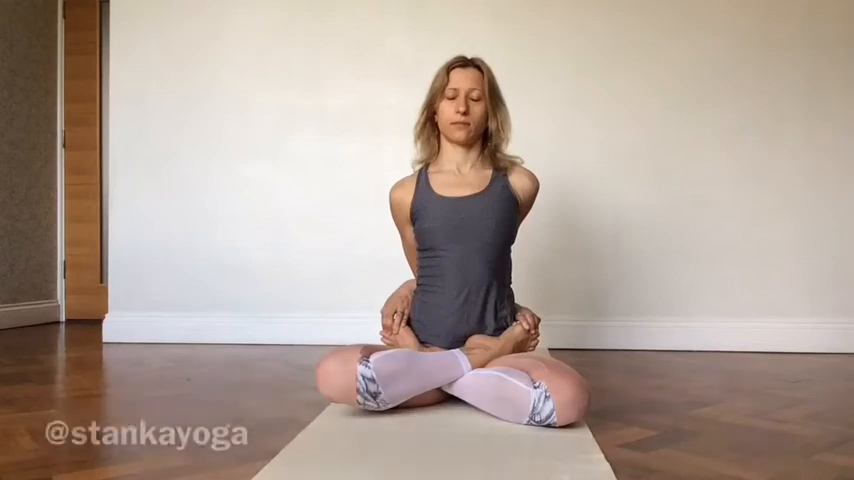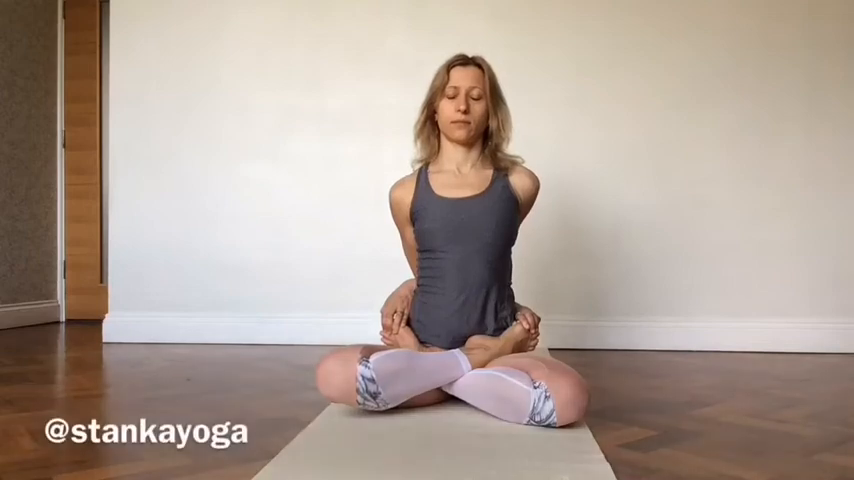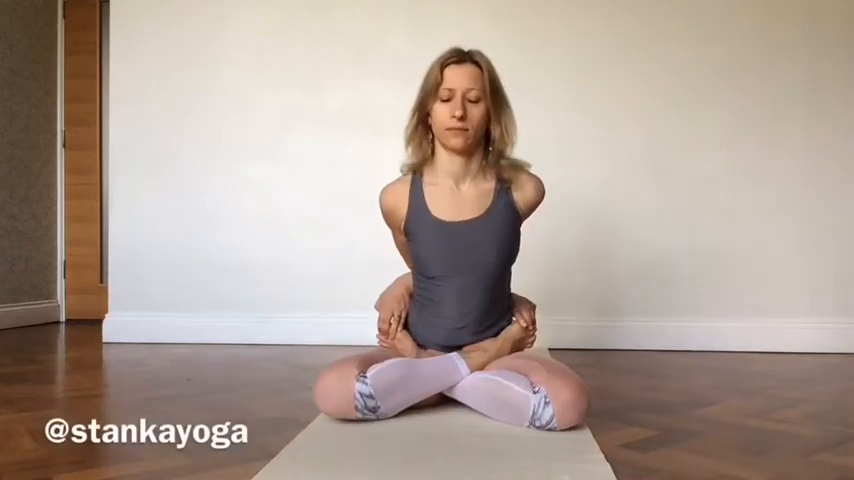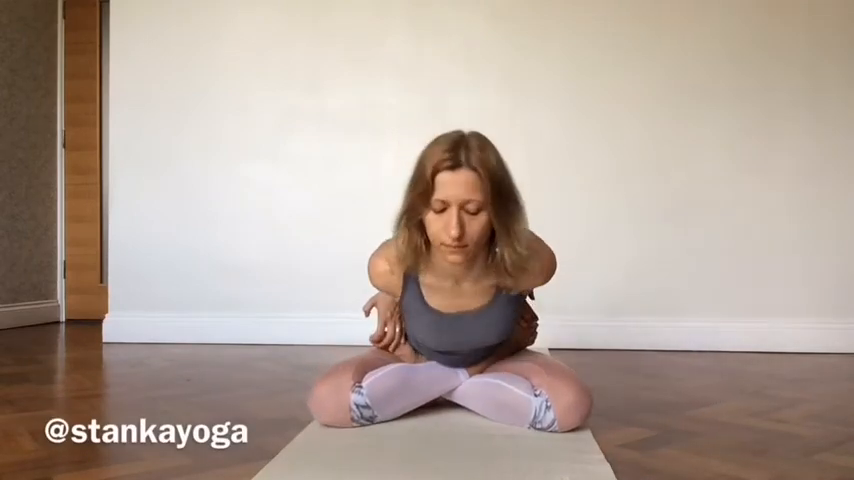
dt=1s
person 1, frame 1
left shoulder: (519, 184)
right shoulder: (406, 193)
left hip: (497, 343)
right hip: (424, 345)
left knee: (569, 399)
right knee: (333, 375)
left ankle: (427, 374)
right ankle: (479, 359)
person 1, frame 2
left shoulder: (519, 183)
right shoulder: (406, 192)
left hip: (497, 344)
right hip: (423, 343)
left knee: (569, 398)
right knee: (333, 375)
left ankle: (423, 372)
right ankle: (476, 361)
person 1, frame 3
left shoulder: (523, 190)
right shoulder: (398, 198)
left hip: (495, 349)
right hip: (418, 347)
left knee: (570, 403)
right knee: (331, 392)
left ankle: (424, 374)
right ankle: (472, 369)
person 1, frame 4
left shoulder: (532, 262)
right shoulder: (389, 266)
left hip: (495, 361)
right hip: (415, 357)
left knee: (572, 405)
right knee: (325, 401)
